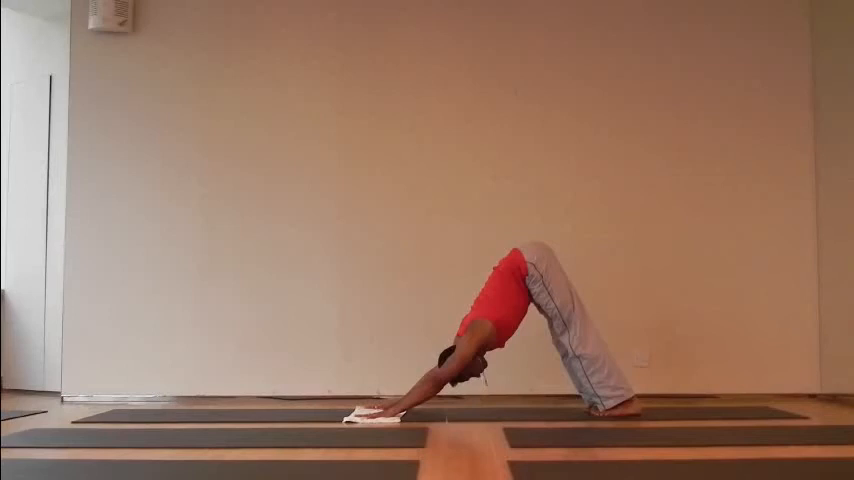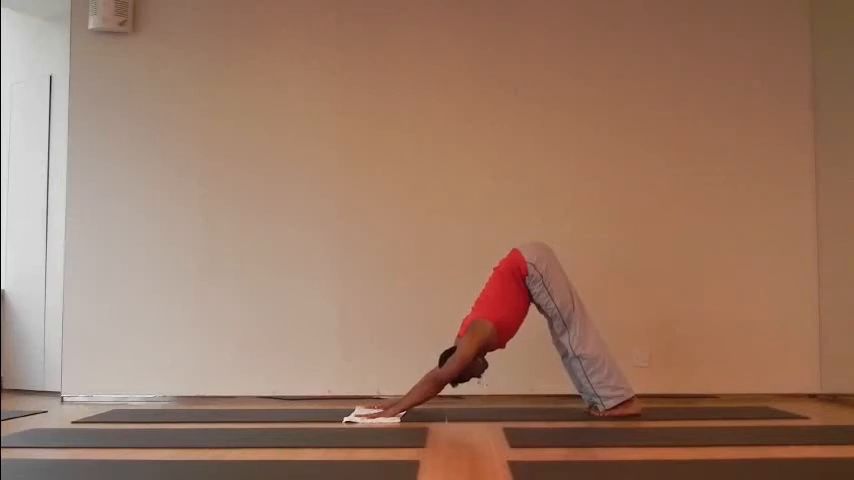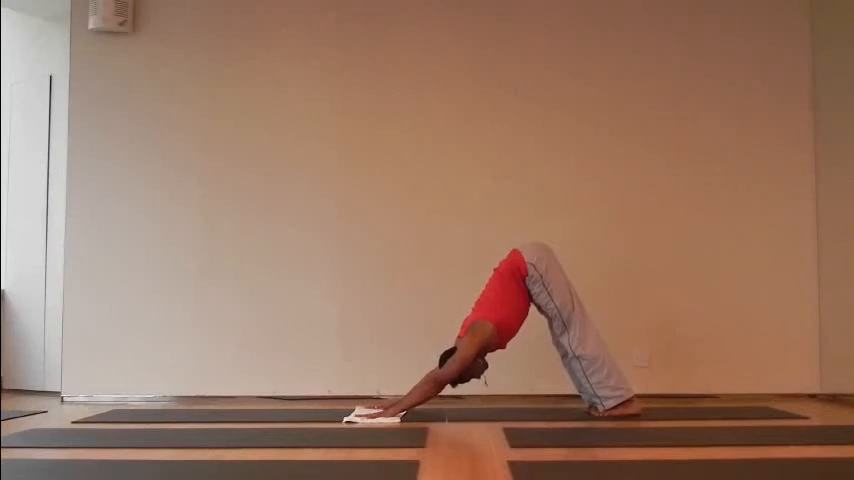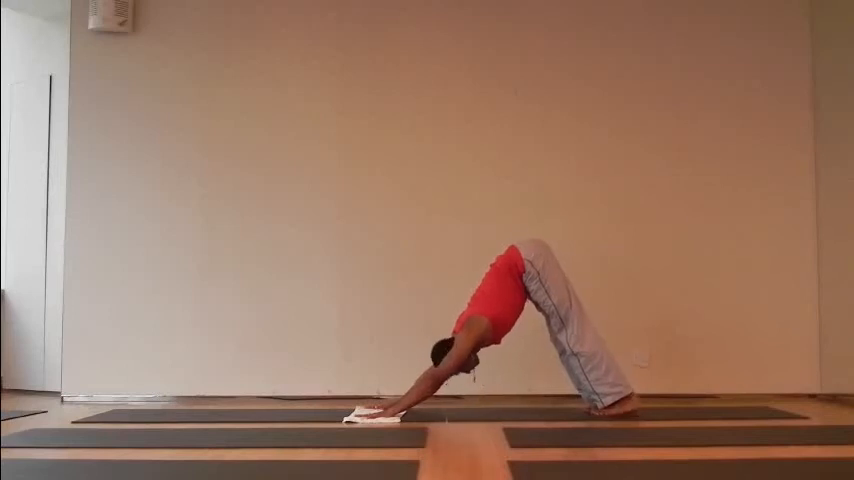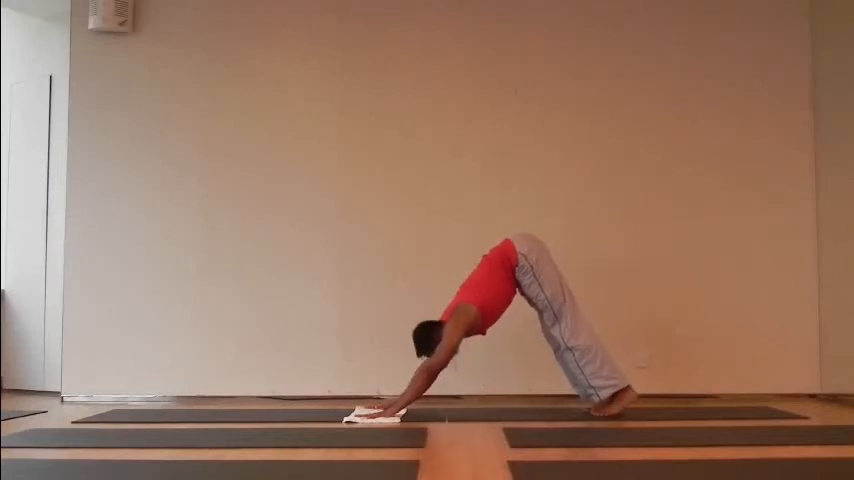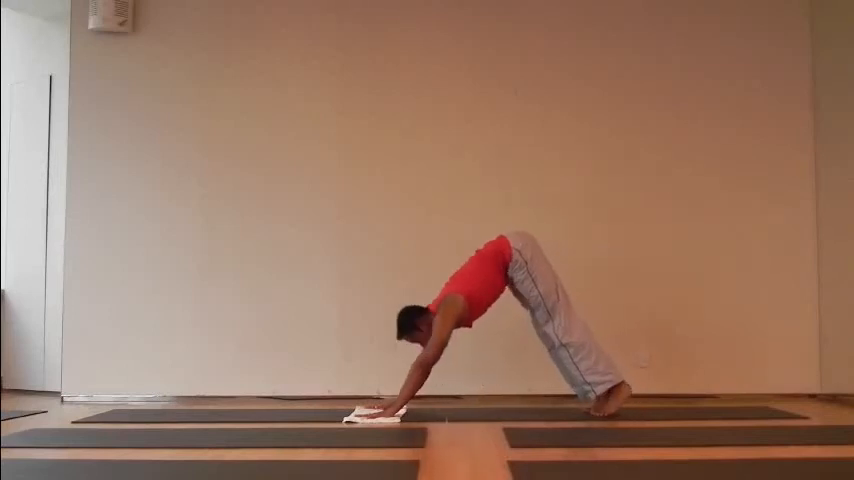
dt=0.3s
person 1, frame 1
left shoulder: (471, 342)
right shoulder: (470, 340)
left elbow: (437, 379)
right elbow: (437, 376)
left wrist: (396, 408)
right wrist: (399, 402)
left hip: (532, 265)
right hip: (529, 265)
left knee: (575, 335)
right knee: (568, 336)
left ankle: (620, 399)
right ankle: (607, 398)
person 1, frame 2
left shoulder: (473, 342)
right shoulder: (470, 341)
left elbow: (437, 380)
right elbow: (436, 376)
left wrist: (397, 408)
right wrist: (400, 401)
left hip: (531, 265)
right hip: (528, 266)
left knee: (575, 335)
right knee: (568, 337)
left ankle: (620, 399)
right ankle: (606, 398)
person 1, frame 3
left shoulder: (473, 342)
right shoulder: (470, 342)
left elbow: (437, 380)
right elbow: (436, 377)
left wrist: (396, 408)
right wrist: (399, 402)
left hip: (531, 265)
right hip: (527, 266)
left knee: (575, 336)
right knee: (568, 337)
left ankle: (620, 399)
right ankle: (609, 399)
person 1, frame 4
left shoulder: (469, 336)
right shoulder: (467, 335)
left elbow: (436, 377)
right elbow: (434, 374)
left wrist: (397, 407)
right wrist: (400, 401)
left hip: (529, 262)
right hip: (524, 263)
left knee: (573, 333)
right knee: (565, 335)
left ankle: (620, 396)
right ankle: (608, 396)
person 1, frame 5
left shoulder: (456, 325)
right shoulder: (452, 324)
left elbow: (430, 370)
right elbow: (429, 369)
left wrist: (397, 406)
right wrist: (399, 400)
left hip: (521, 256)
right hip: (517, 258)
left knee: (567, 328)
right knee: (558, 330)
left ankle: (616, 390)
right ankle: (605, 392)
person 1, frame 6
left shoulder: (445, 313)
right shoulder: (439, 314)
left elbow: (424, 364)
right elbow: (423, 364)
left wrist: (396, 405)
right wrist: (398, 400)
left hip: (515, 253)
right hip: (511, 259)
left knee: (560, 325)
right knee: (550, 328)
left ankle: (612, 386)
right ankle: (600, 389)
